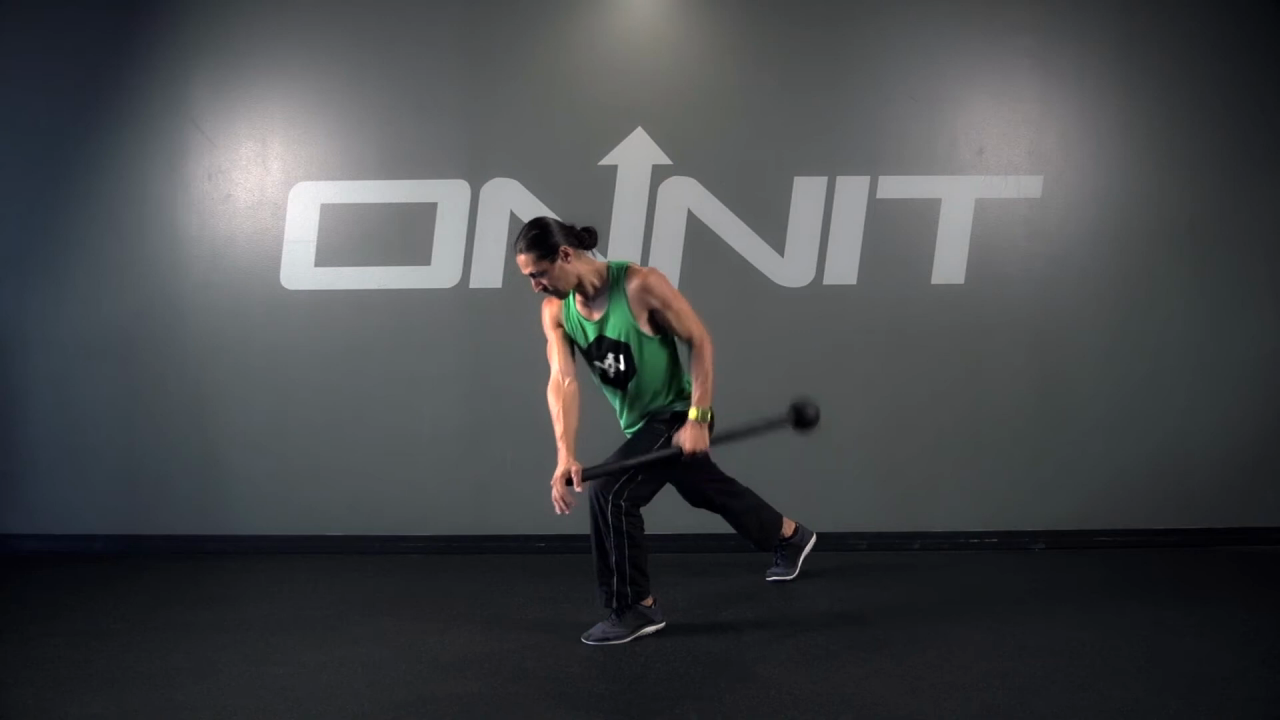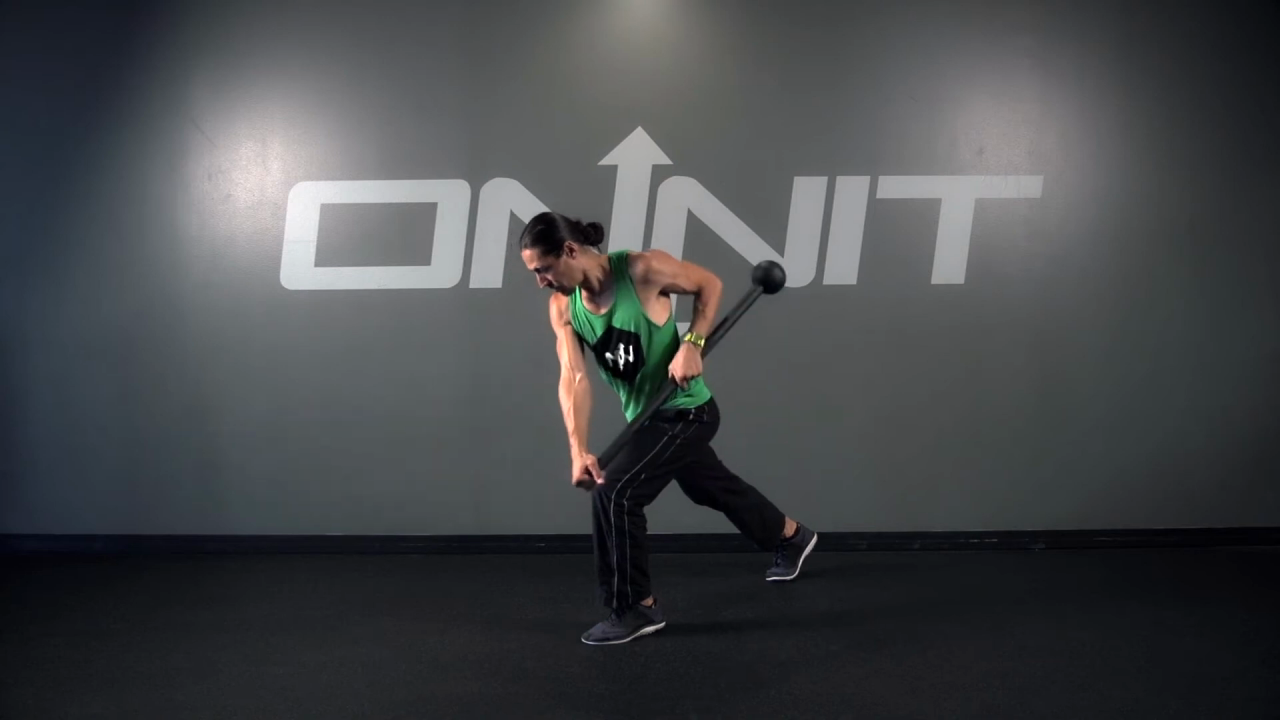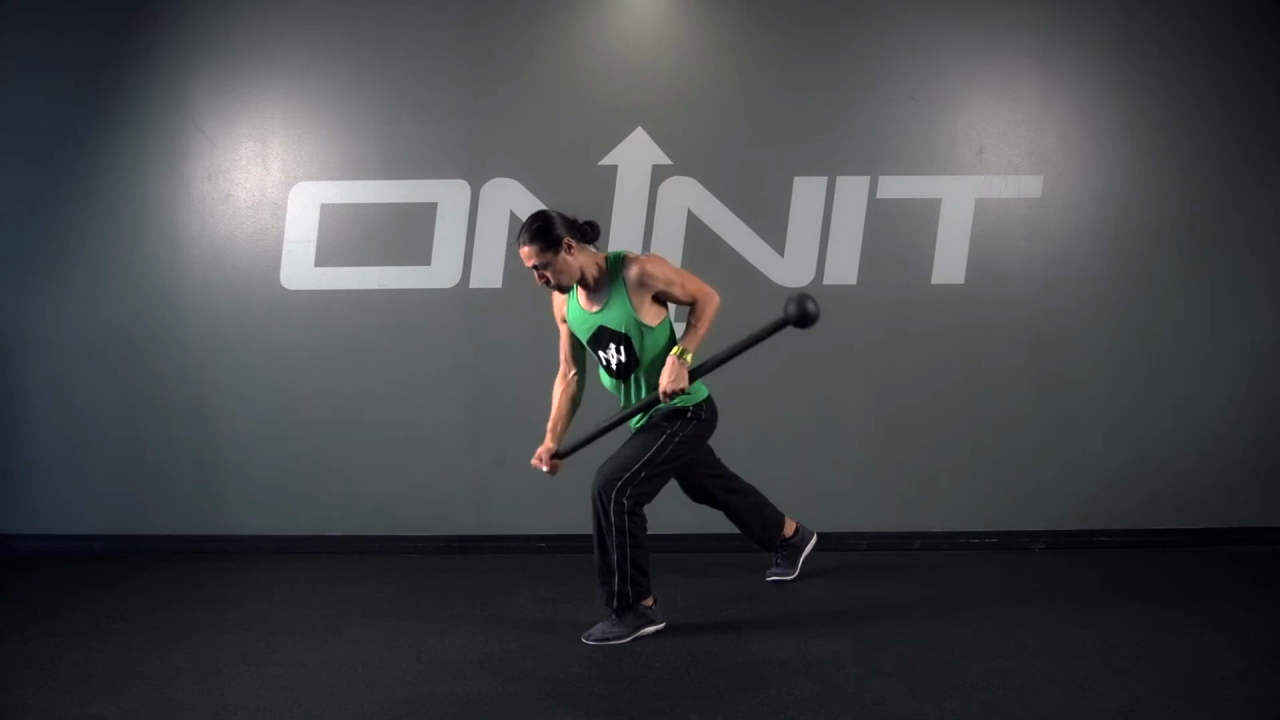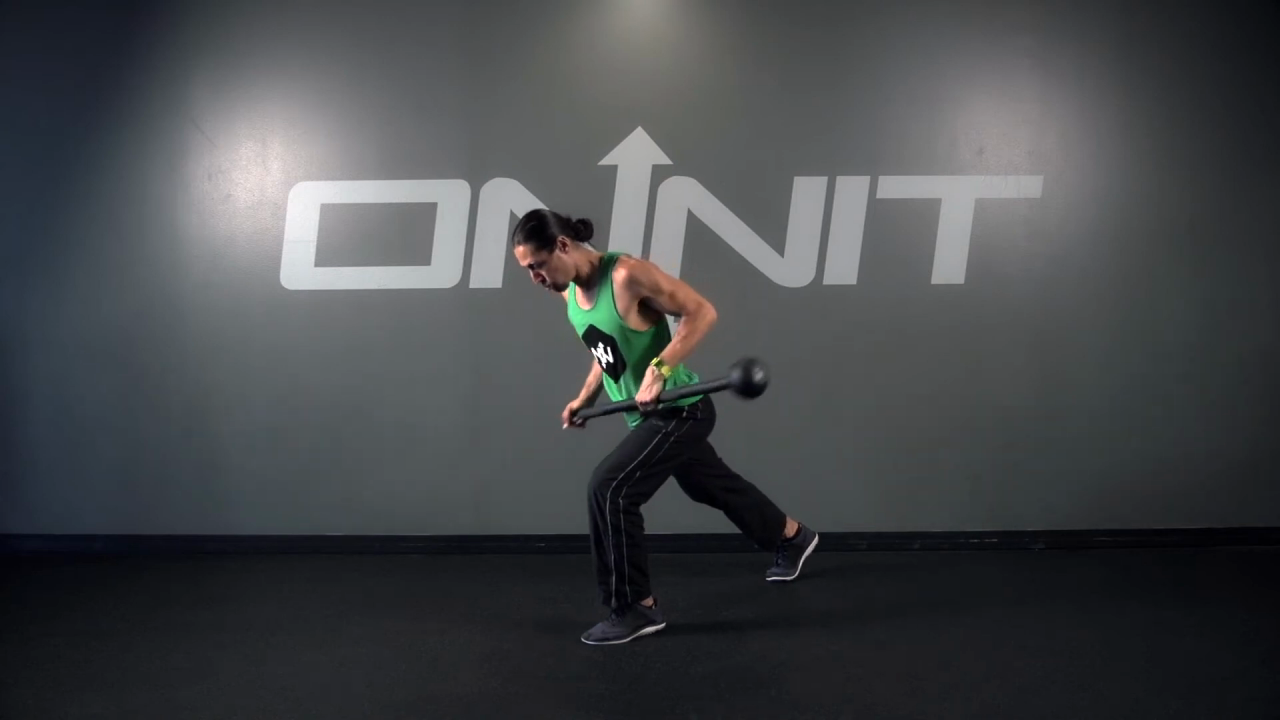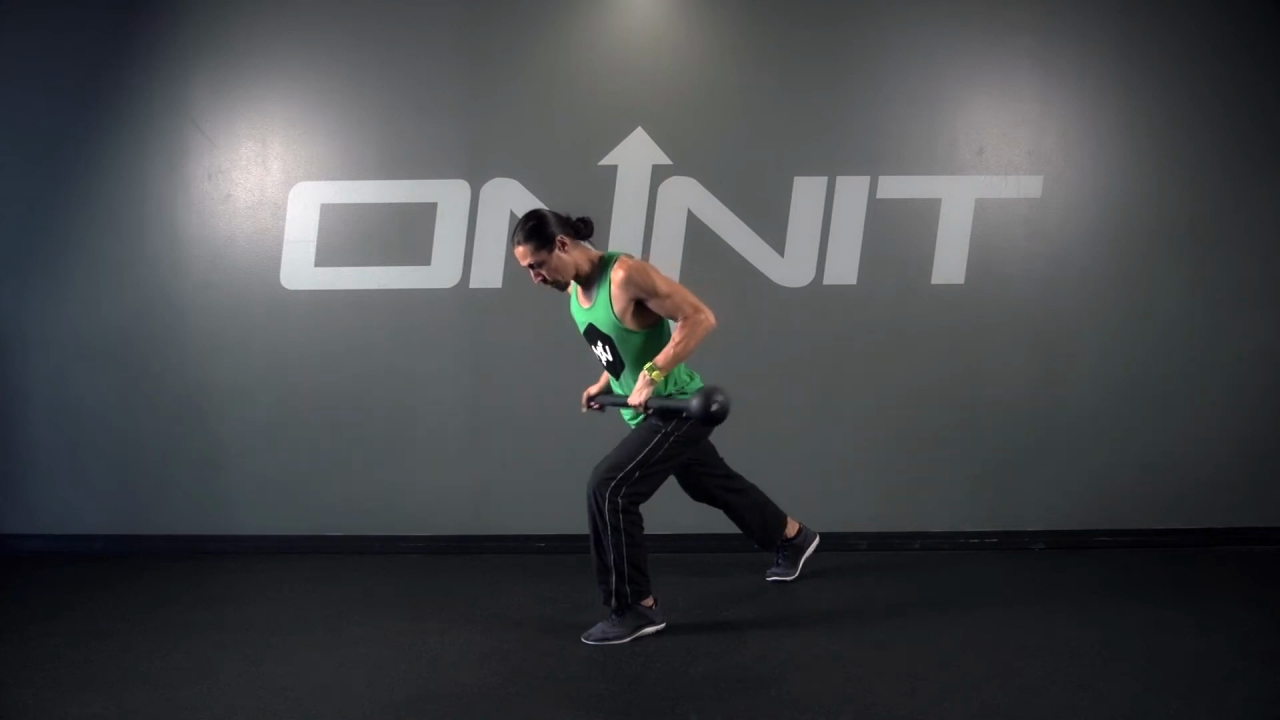
dt=0.5s
person 1, frame 1
left shoulder: (639, 284)
right shoulder: (555, 312)
left elbow: (700, 341)
right elbow: (562, 382)
left wrist: (698, 417)
right wrist: (565, 455)
left hip: (676, 417)
right hip: (640, 425)
left knee: (609, 492)
right knee: (709, 491)
left ankle: (636, 608)
right ankle: (791, 536)
person 1, frame 2
left shoulder: (643, 269)
right shoulder: (563, 307)
left elbow: (709, 284)
right elbow: (573, 378)
left wrist: (692, 344)
right wrist: (579, 450)
left hip: (686, 410)
right hip: (649, 417)
left knee: (615, 490)
right knee: (714, 488)
left ankle: (637, 608)
right ankle: (792, 536)
person 1, frame 3
left shoulder: (638, 272)
right shoulder: (563, 301)
left elbow: (707, 297)
right elbow: (571, 373)
left wrist: (679, 358)
right wrist: (553, 438)
left hip: (684, 409)
right hip: (648, 417)
left knee: (613, 488)
right knee: (712, 487)
left ankle: (636, 608)
right ankle: (792, 537)
person 1, frame 4
left shoulder: (627, 275)
right shoulder: (569, 291)
left elbow: (701, 312)
left wrist: (659, 370)
right wrist: (584, 398)
left hip: (679, 410)
right hip: (648, 415)
left knee: (609, 488)
right knee: (713, 485)
left ankle: (636, 608)
right ankle: (792, 537)
person 1, frame 5
left shoulder: (626, 275)
right shoulder: (575, 288)
left elbow: (700, 318)
left wrist: (650, 375)
right wrist: (602, 384)
left hip: (679, 409)
right hip: (656, 413)
left knee: (608, 488)
right knee: (713, 485)
left ankle: (637, 608)
right ankle: (794, 538)
